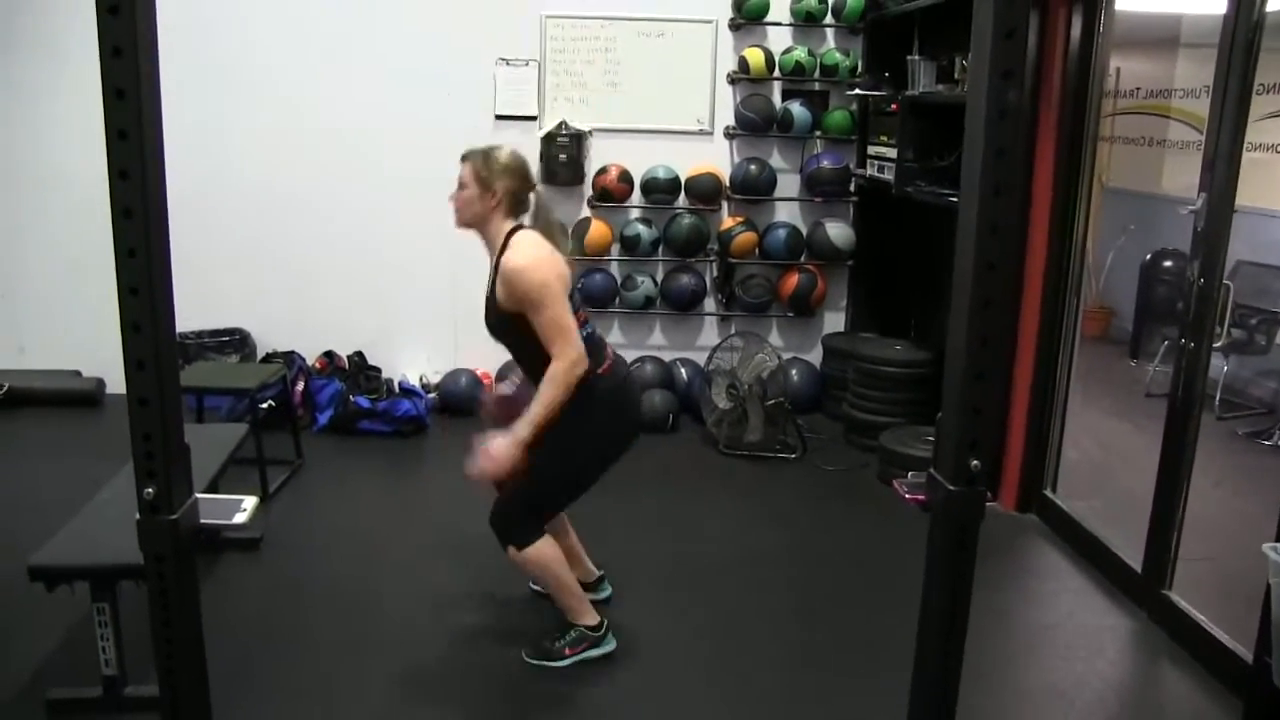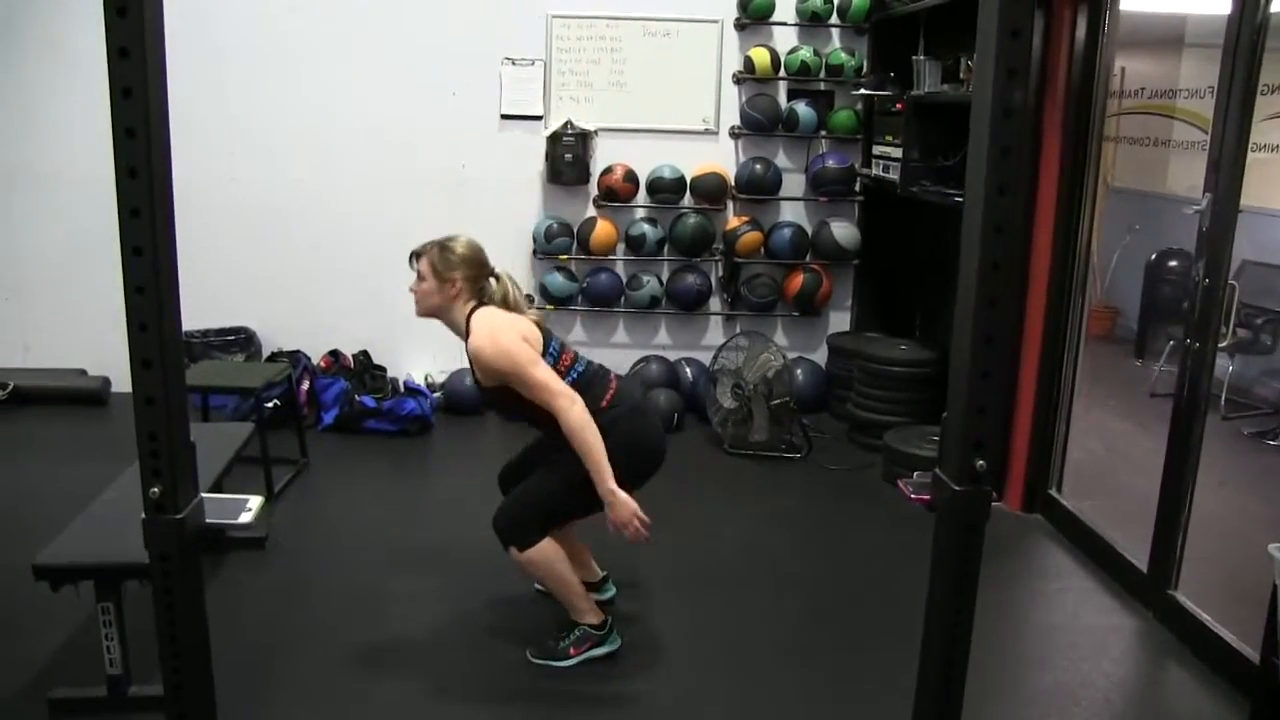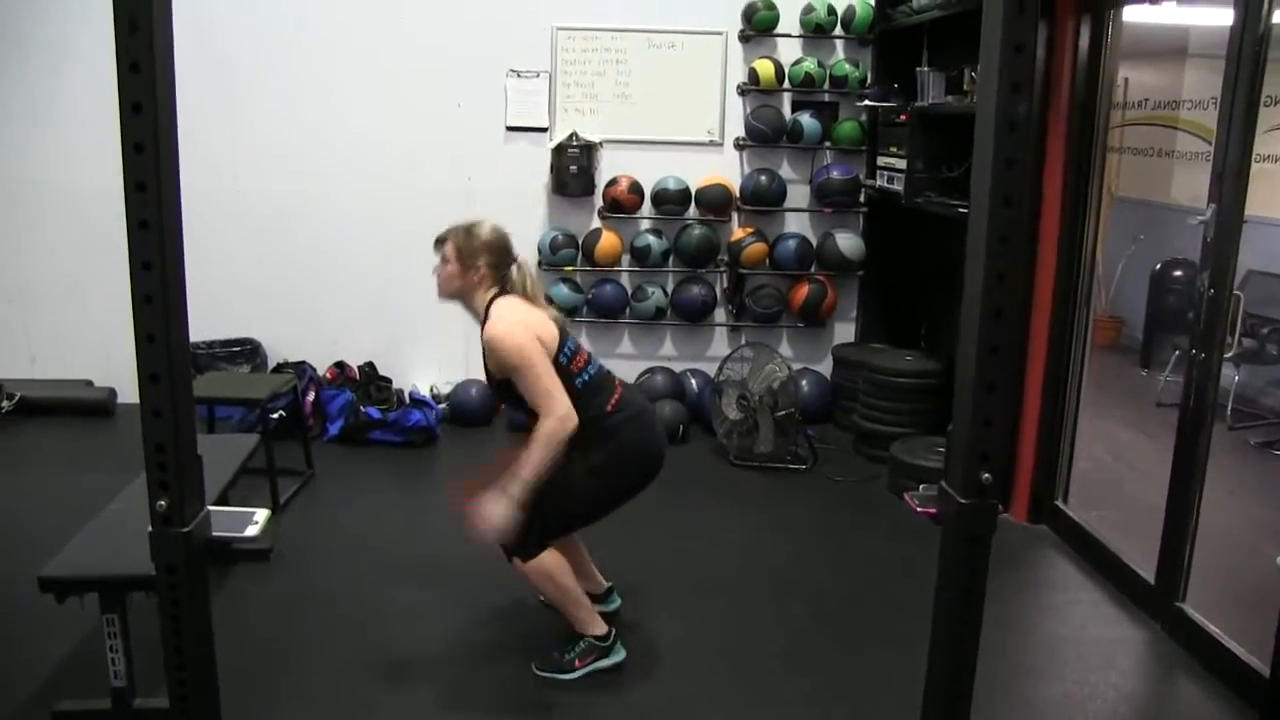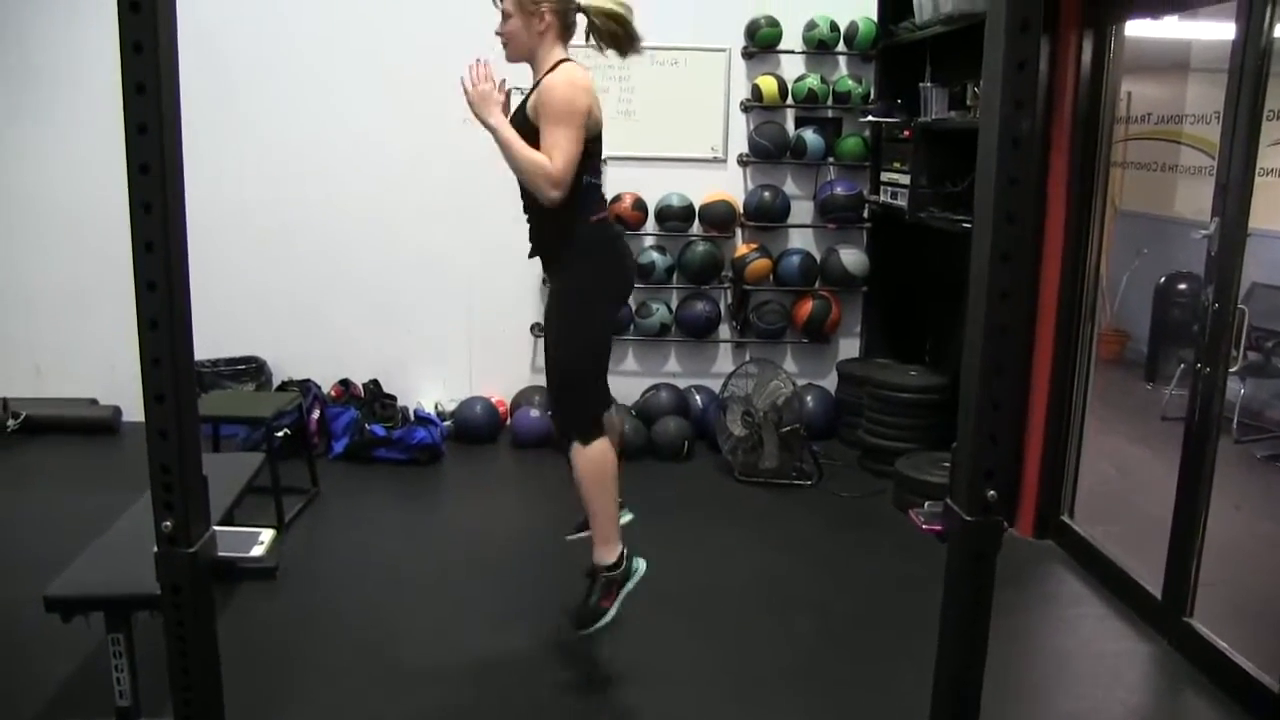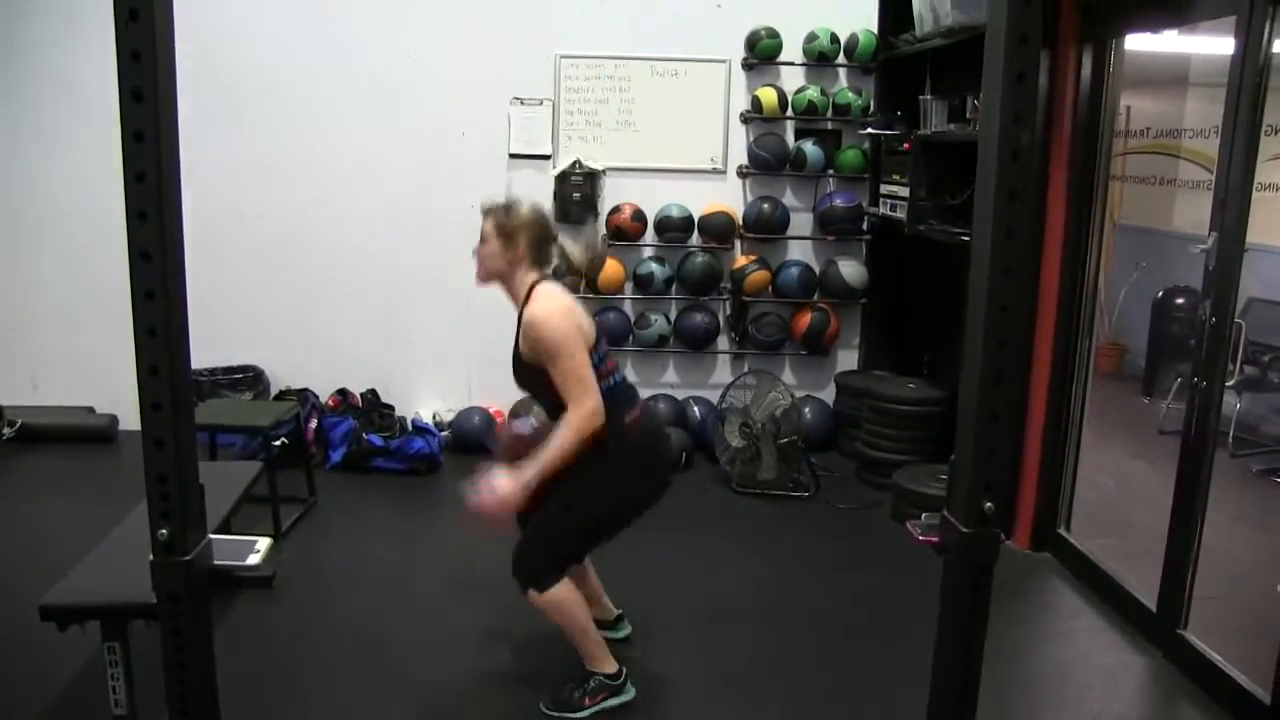
dt=0.4s
person 1, frame 1
left shoulder: (522, 257)
right shoulder: (514, 248)
left elbow: (568, 361)
left wrist: (515, 438)
right wrist: (514, 432)
left hip: (600, 404)
right hip: (584, 396)
left knee: (512, 519)
right knee: (518, 486)
left ankle: (588, 628)
right ankle: (587, 578)
person 1, frame 2
left shoulder: (486, 341)
right shoulder: (488, 321)
left elbow: (566, 403)
left wrist: (610, 493)
left hip: (625, 434)
right hip: (614, 414)
left knee: (515, 522)
right knee: (515, 484)
left ankle: (592, 627)
right ankle: (589, 577)
person 1, frame 3
left shoulder: (502, 330)
right shoulder: (508, 311)
left elbow: (559, 418)
left wrist: (508, 499)
right wrist: (509, 485)
left hip: (625, 443)
right hip: (621, 422)
left knee: (519, 531)
right knee: (528, 500)
left ankle: (597, 639)
right ankle: (596, 590)
person 1, frame 4
left shoulder: (564, 83)
right shoulder: (554, 81)
left elbow: (551, 183)
right elbow: (542, 174)
left wrist: (493, 120)
right wrist: (500, 118)
left hip: (588, 262)
right hip: (581, 259)
left knee: (576, 412)
right knee: (583, 395)
left ankle: (611, 562)
right ankle: (607, 504)
person 1, frame 5
left shoulder: (544, 311)
right shoulder: (540, 301)
left elbow: (589, 414)
left wrist: (523, 477)
right wrist: (521, 463)
left hip: (630, 456)
right hip: (617, 446)
left knee: (534, 561)
right knee: (539, 521)
left ankle: (606, 675)
right ankle: (606, 617)
